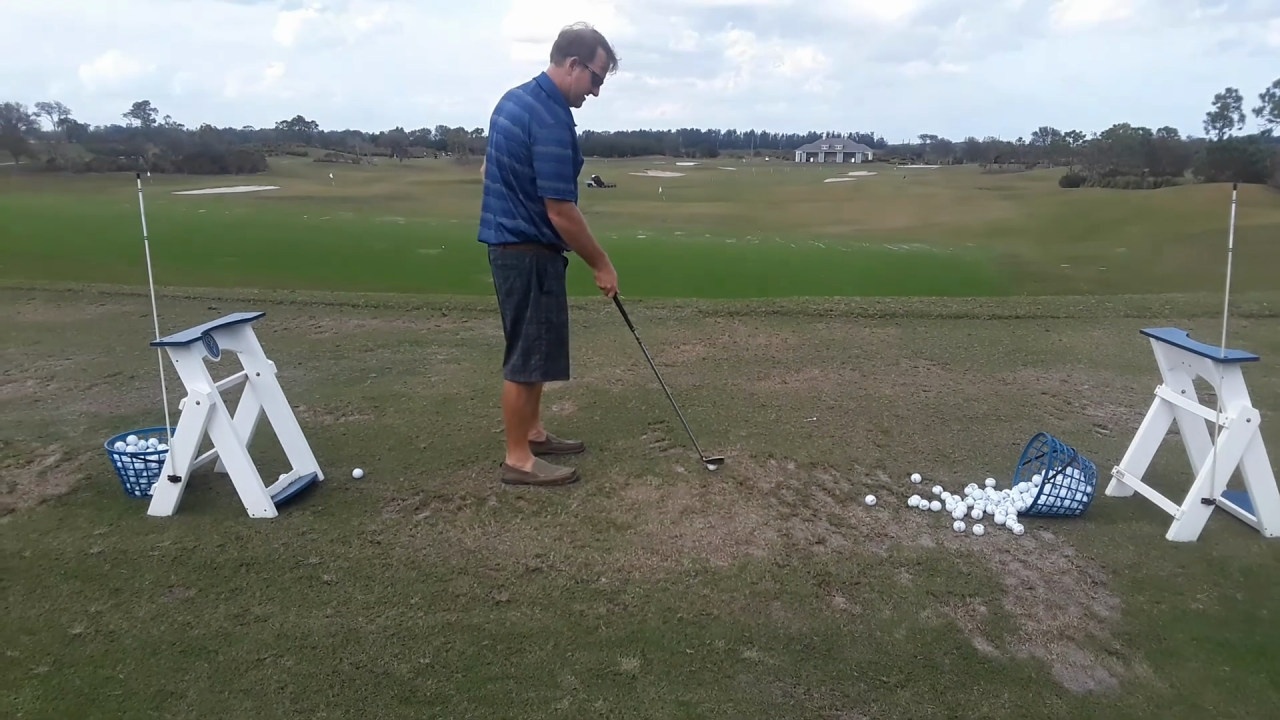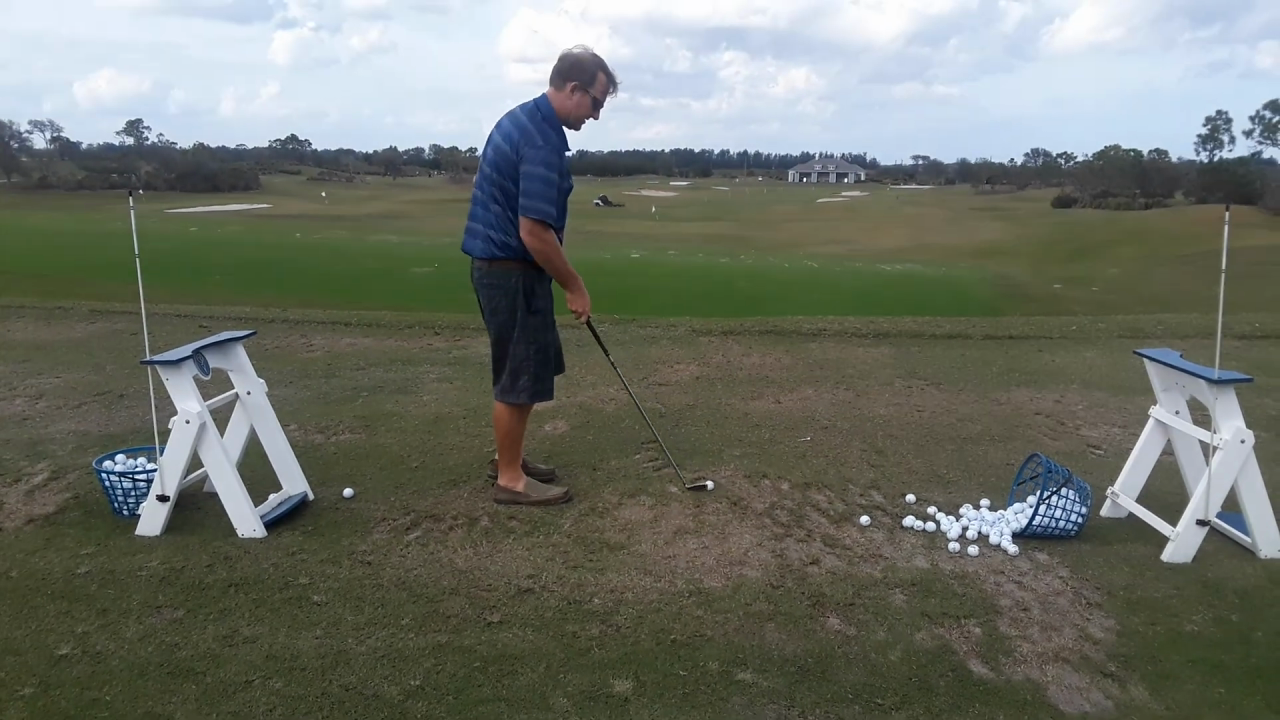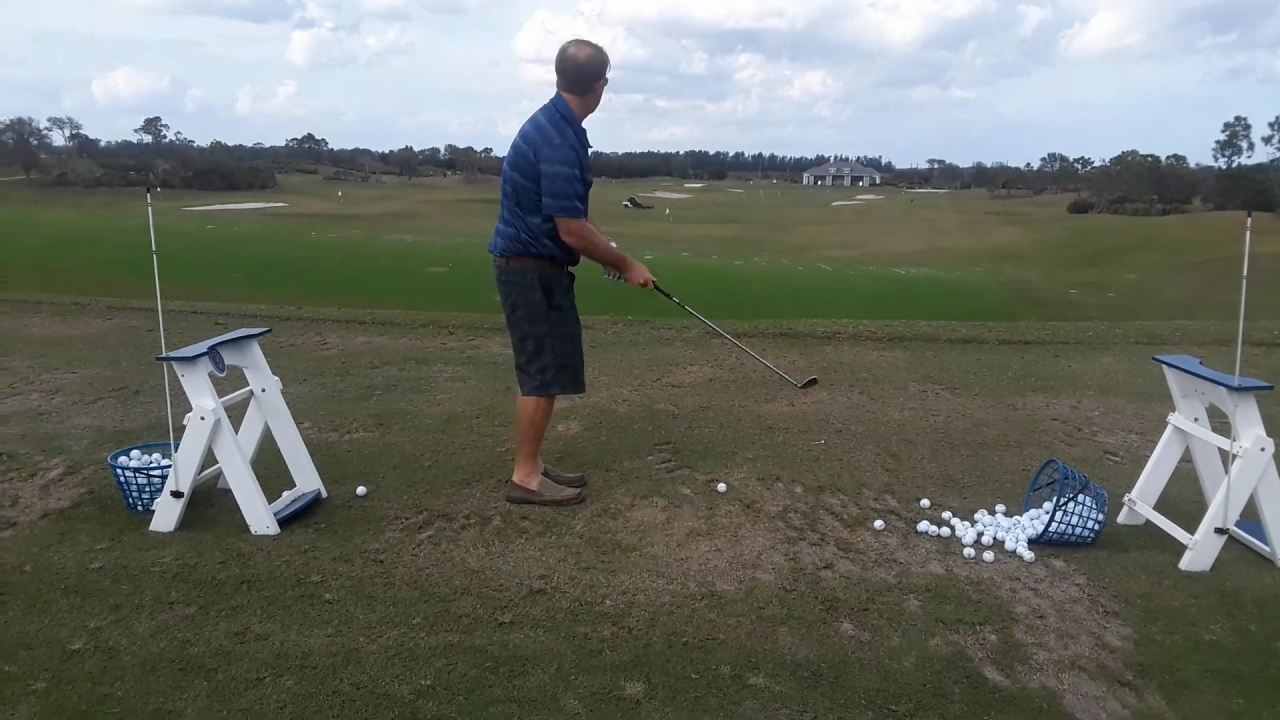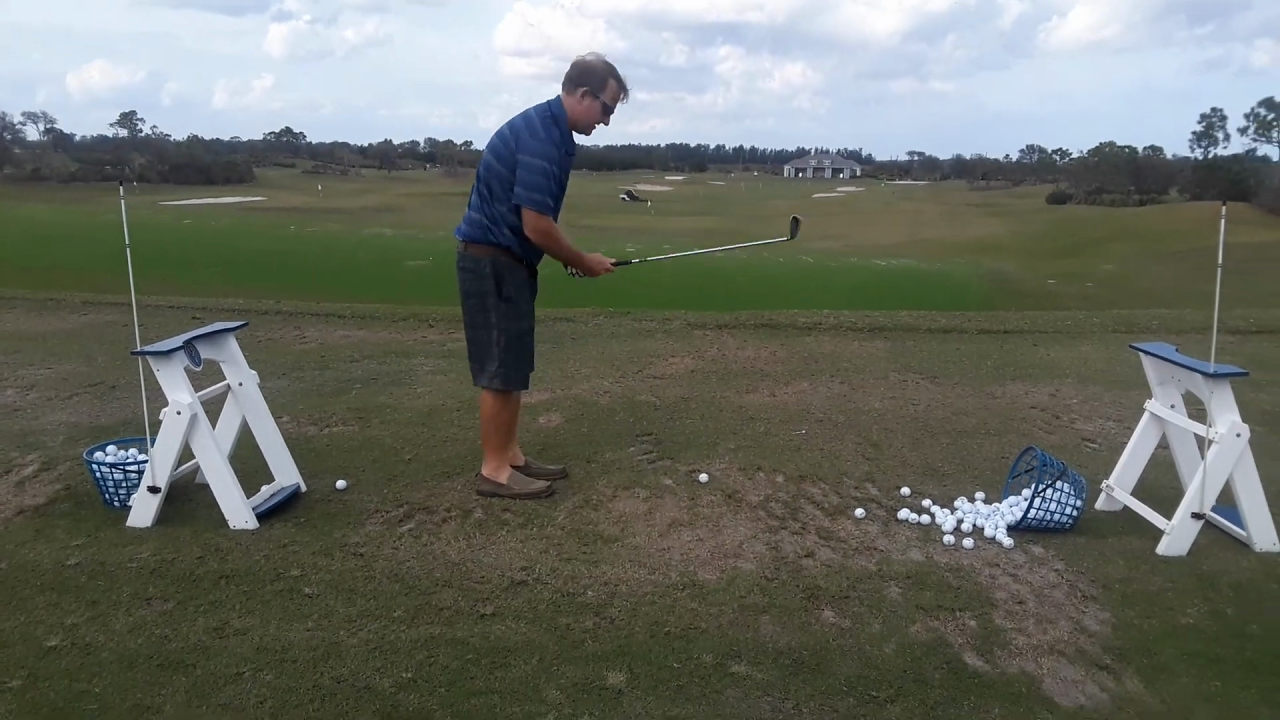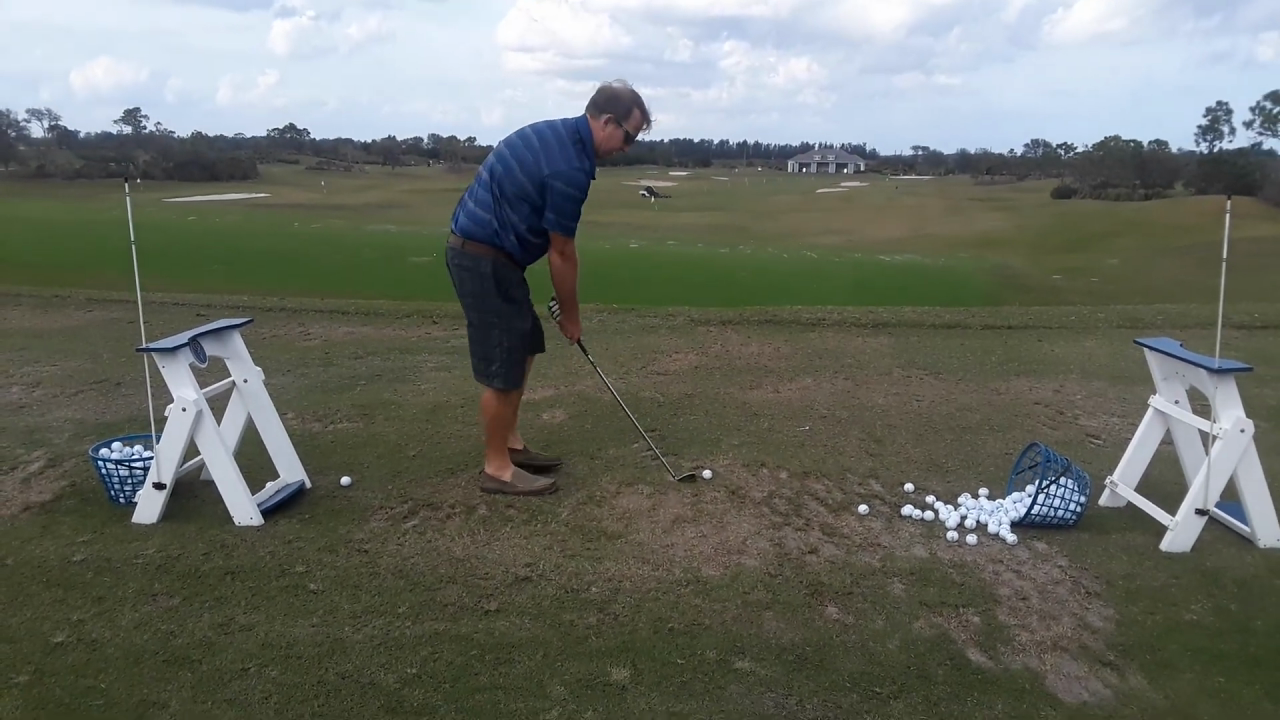
dt=0.7s
person 1, frame 1
left shoulder: (515, 99)
right shoulder: (551, 120)
left elbow: (492, 172)
right elbow: (561, 212)
right wrist: (600, 264)
left hip: (511, 242)
right hip: (529, 251)
left knee: (533, 349)
right knee: (528, 355)
left ankle: (533, 433)
right ankle: (517, 459)
person 1, frame 2
left shoulder: (521, 118)
right shoulder: (542, 140)
left elbow: (486, 190)
right elbow: (535, 233)
right wrist: (574, 286)
left hip: (502, 264)
right hip: (510, 271)
left knee: (533, 367)
right knee: (518, 375)
left ankle: (509, 457)
right ankle: (509, 479)
person 1, frame 3
left shoulder: (552, 124)
right shoulder: (559, 140)
right elbow: (572, 231)
left wrist: (609, 245)
right wrist: (626, 265)
left hip: (531, 265)
right hip: (534, 270)
left knee: (542, 373)
right knee: (545, 374)
left ankle: (532, 464)
right ankle: (525, 477)
person 1, frame 4
left shoulder: (548, 128)
right shoulder: (542, 138)
right elbow: (537, 226)
left wrist: (572, 258)
right wrist: (584, 263)
left hip: (504, 261)
right hip: (492, 262)
left knee: (512, 365)
right knee: (501, 368)
left ankle: (510, 455)
right ankle: (493, 470)
person 1, frame 5
left shoulder: (557, 135)
right shoulder: (570, 166)
right elbow: (562, 253)
right wrist: (570, 315)
left hip: (486, 249)
right hip: (485, 257)
left knee: (521, 348)
right knee: (503, 360)
left ankle: (510, 444)
right ankle: (497, 468)
